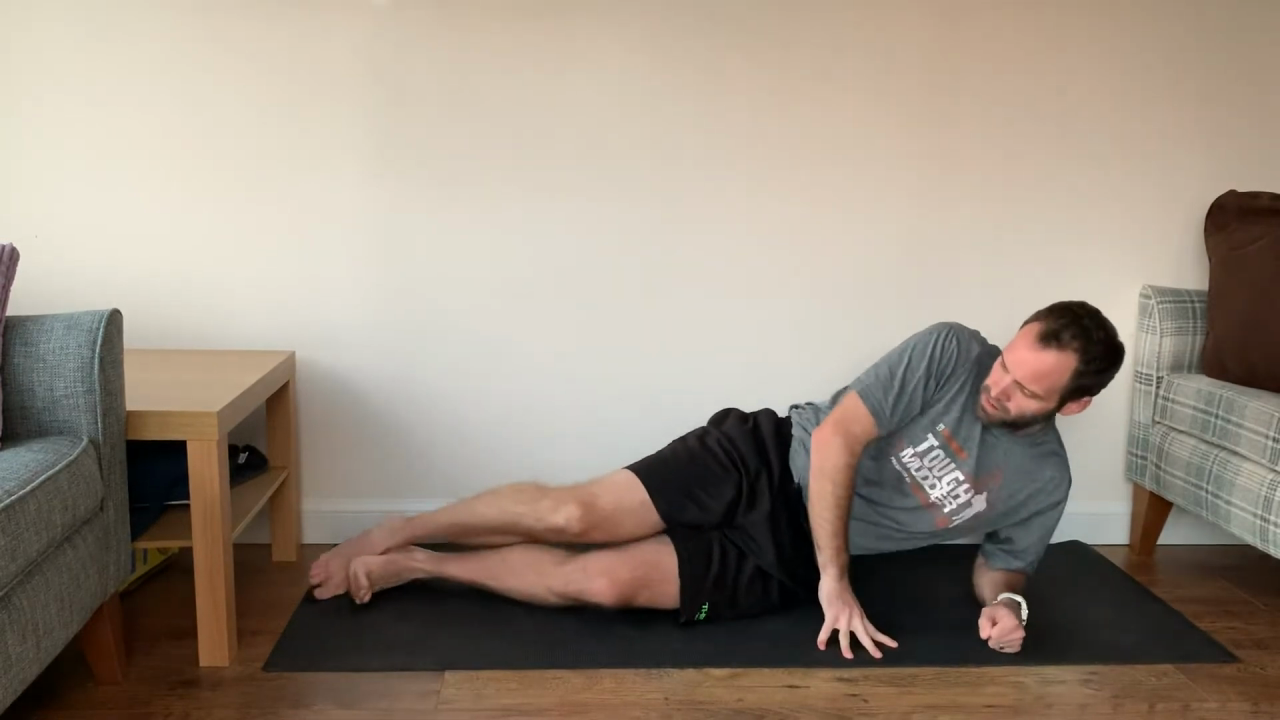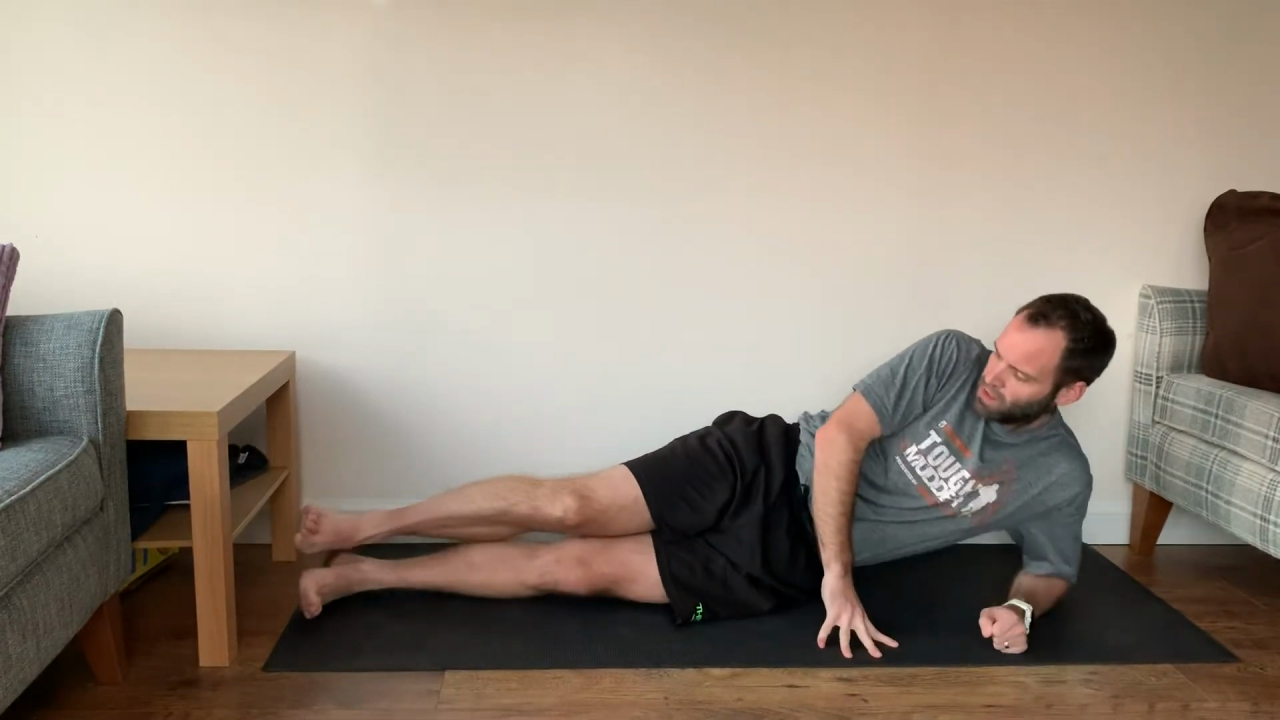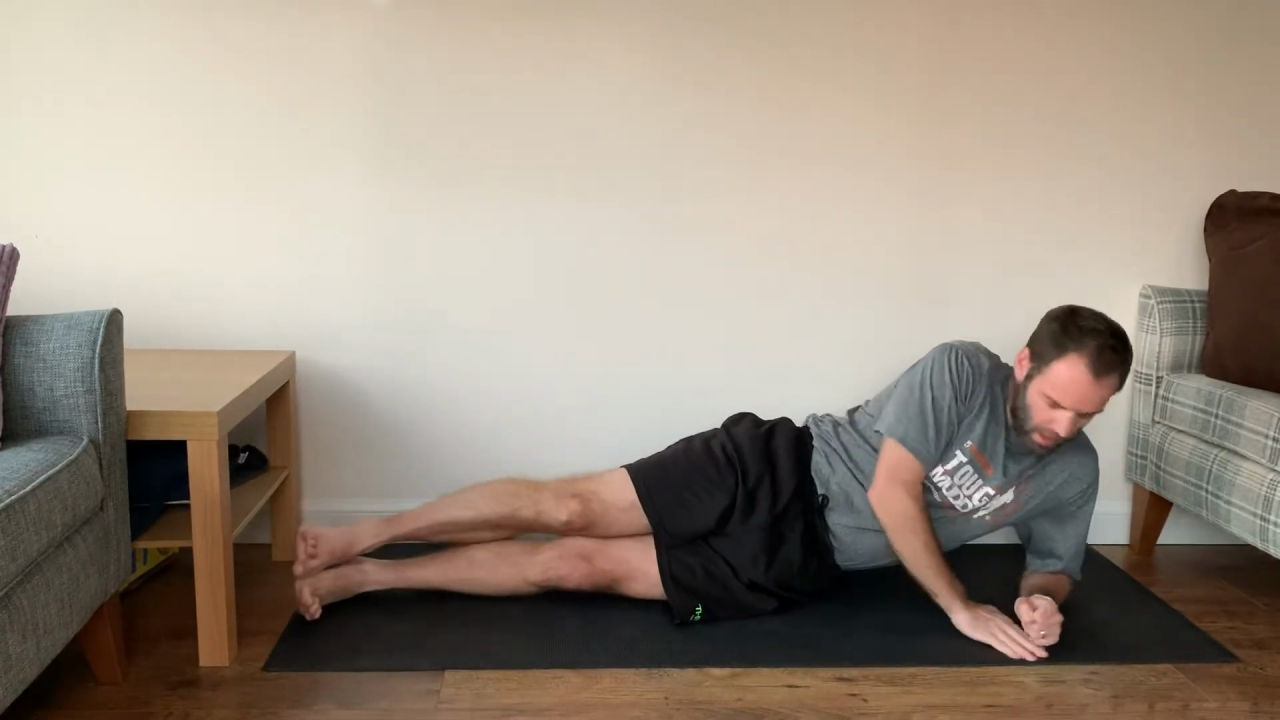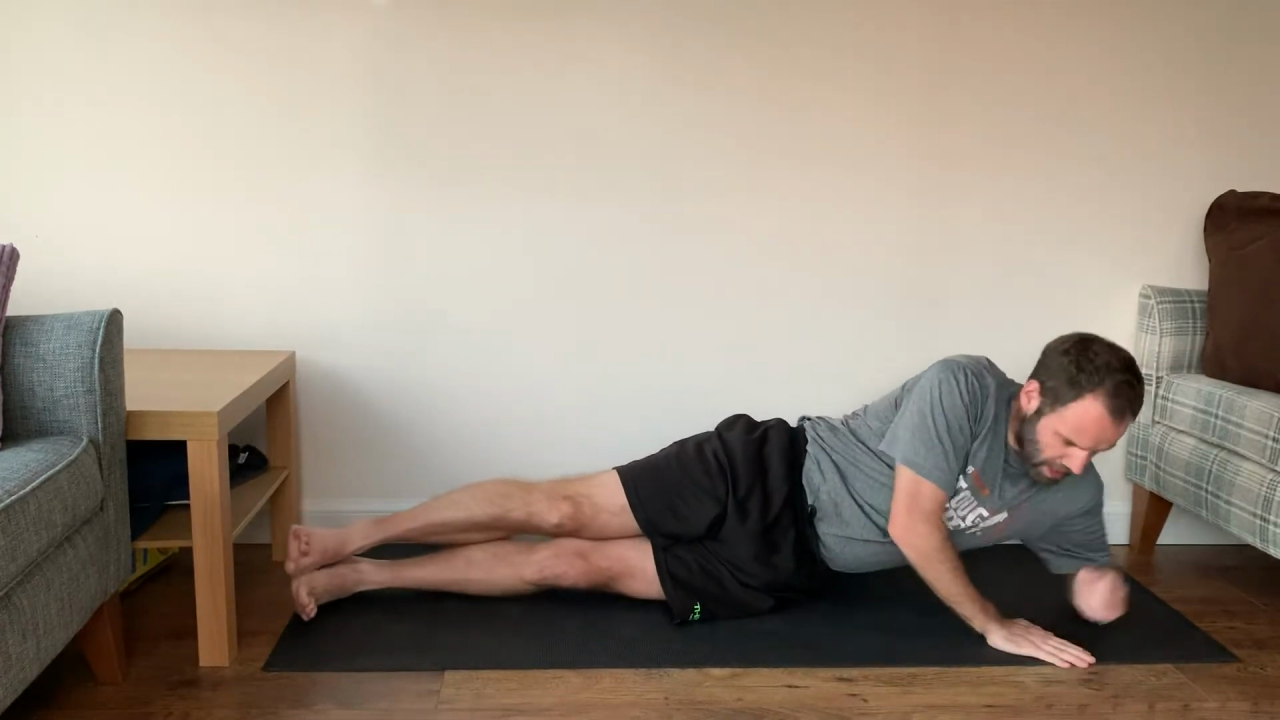
dt=0.4s
person 1, frame 1
left shoulder: (1043, 480)
right shoulder: (950, 351)
left elbow: (1001, 562)
right elbow: (834, 438)
left wrist: (1007, 604)
right wrist: (836, 580)
left hip: (781, 554)
right hip: (763, 460)
left knee: (603, 581)
right knee: (575, 515)
left ankle: (415, 567)
right ankle: (386, 536)
person 1, frame 2
left shoulder: (1060, 475)
right shoulder: (949, 357)
left elbow: (1053, 568)
right elbow: (842, 434)
left wrist: (1020, 607)
right wrist: (838, 576)
left hip: (778, 563)
right hip: (766, 466)
left knee: (575, 567)
right knee: (570, 507)
left ankle: (363, 575)
right ankle: (365, 527)
person 1, frame 3
left shoulder: (1074, 473)
right shoulder: (961, 370)
left elbow: (1055, 564)
right elbow: (890, 489)
left wrist: (1039, 604)
right wrist: (963, 610)
left hip: (795, 561)
right hip: (775, 469)
left knee: (576, 565)
right knee: (568, 507)
left ankle: (362, 579)
right ankle: (363, 538)
person 1, frame 4
left shoulder: (1071, 498)
right shoulder: (964, 386)
left elbow: (1086, 568)
right elbow: (914, 523)
left wrist: (1099, 586)
right wrist: (995, 627)
left hip: (784, 562)
right hip: (767, 472)
left knee: (572, 562)
right knee: (559, 510)
left ankle: (360, 577)
right ankle: (355, 538)
